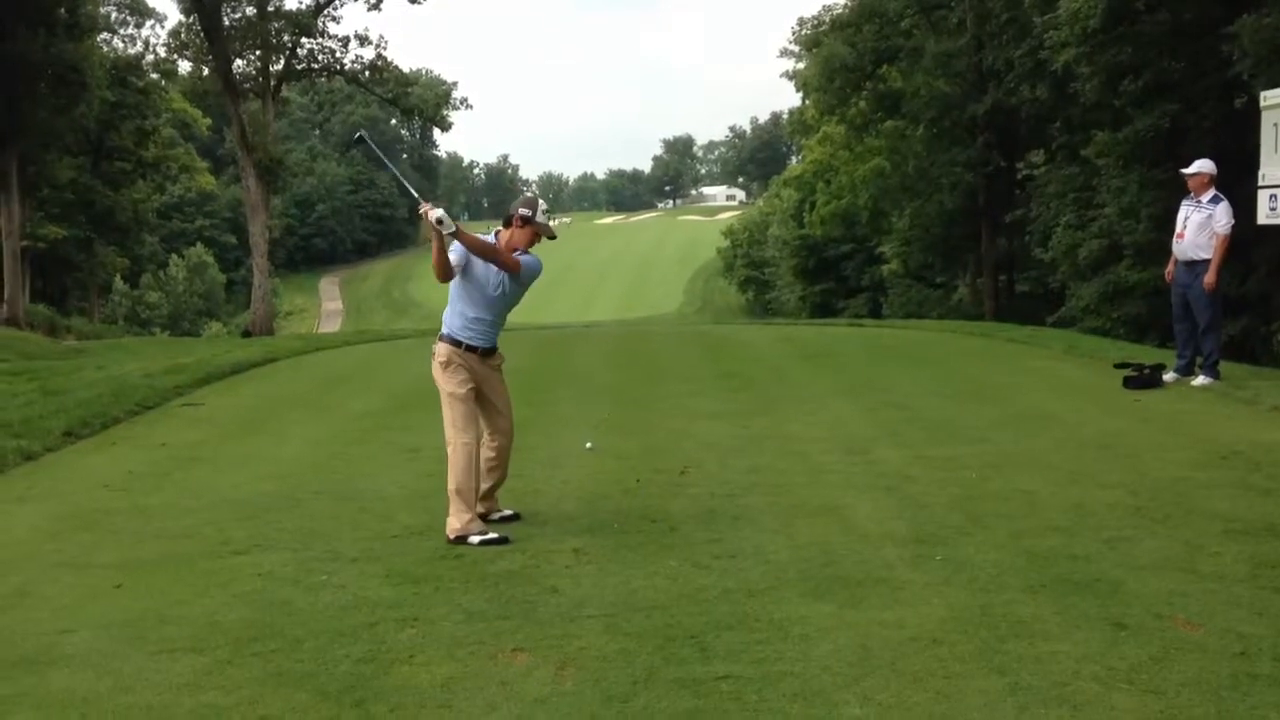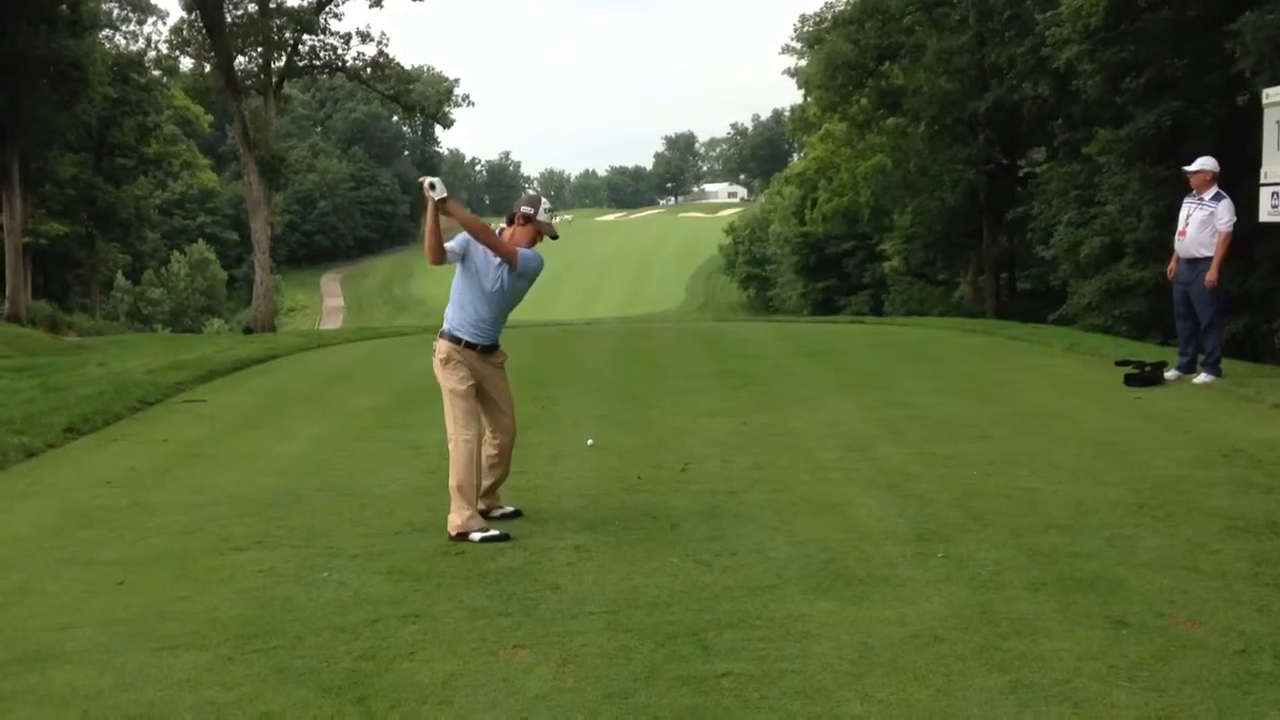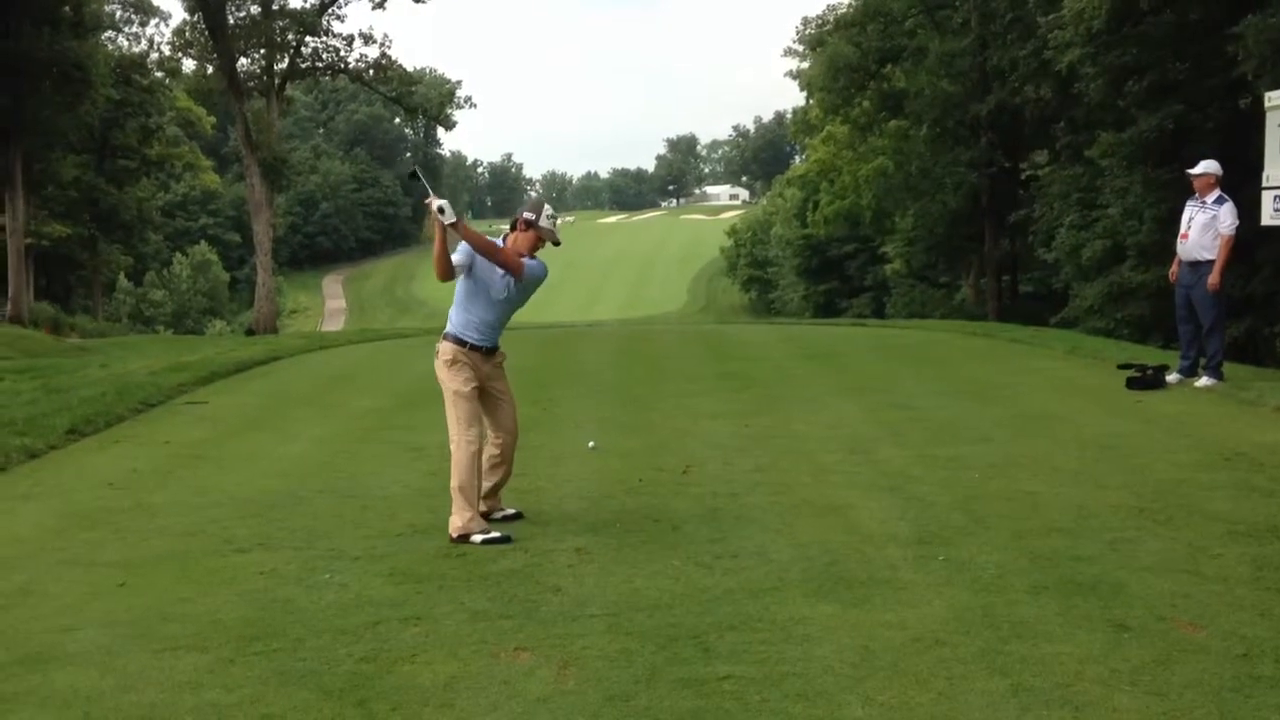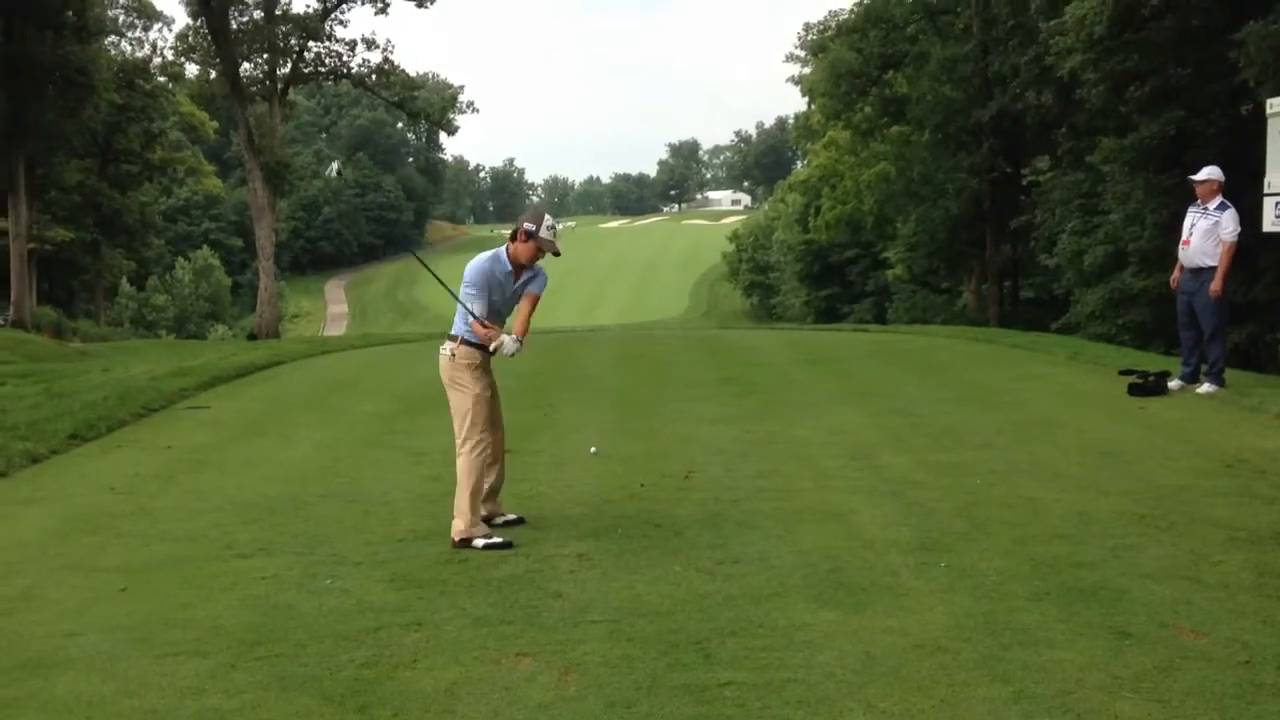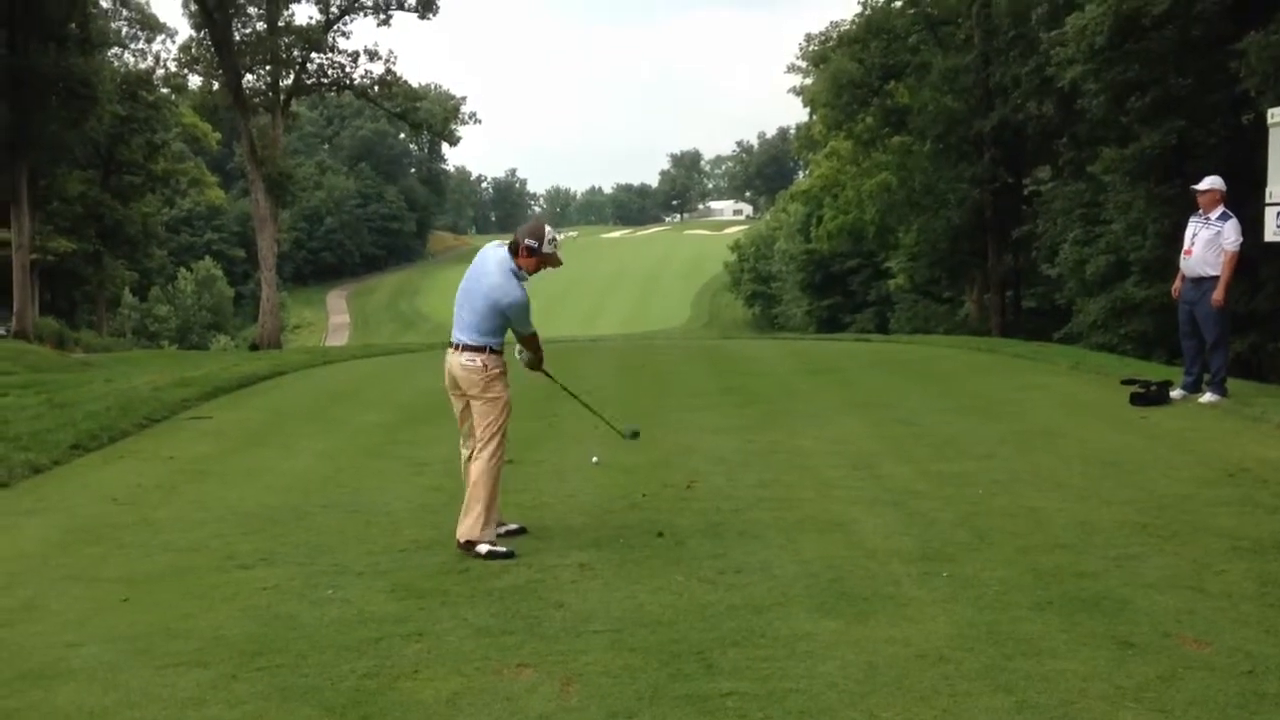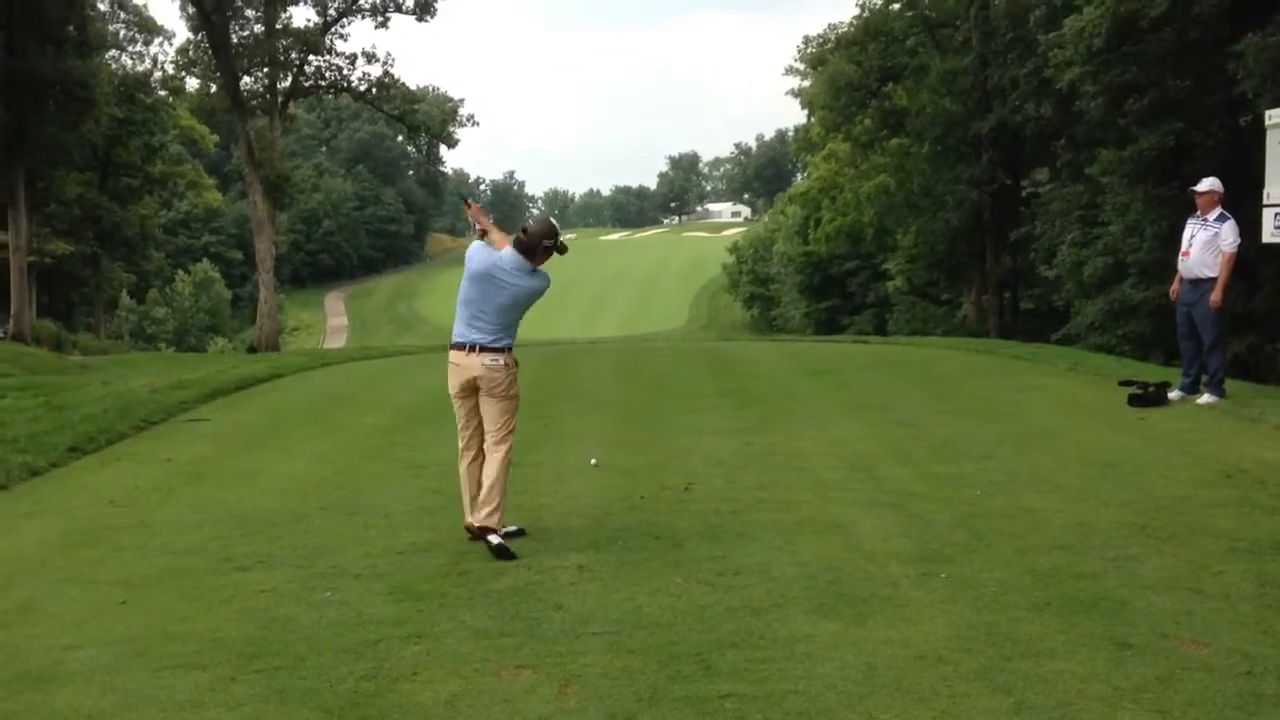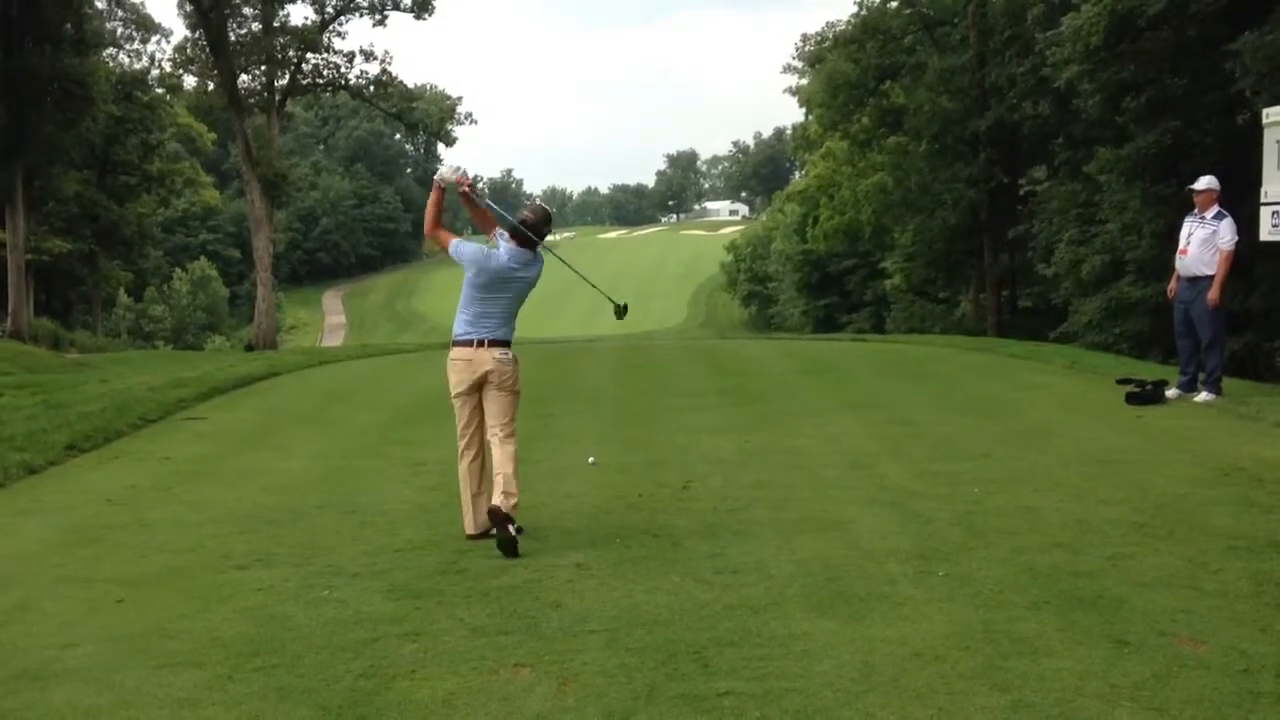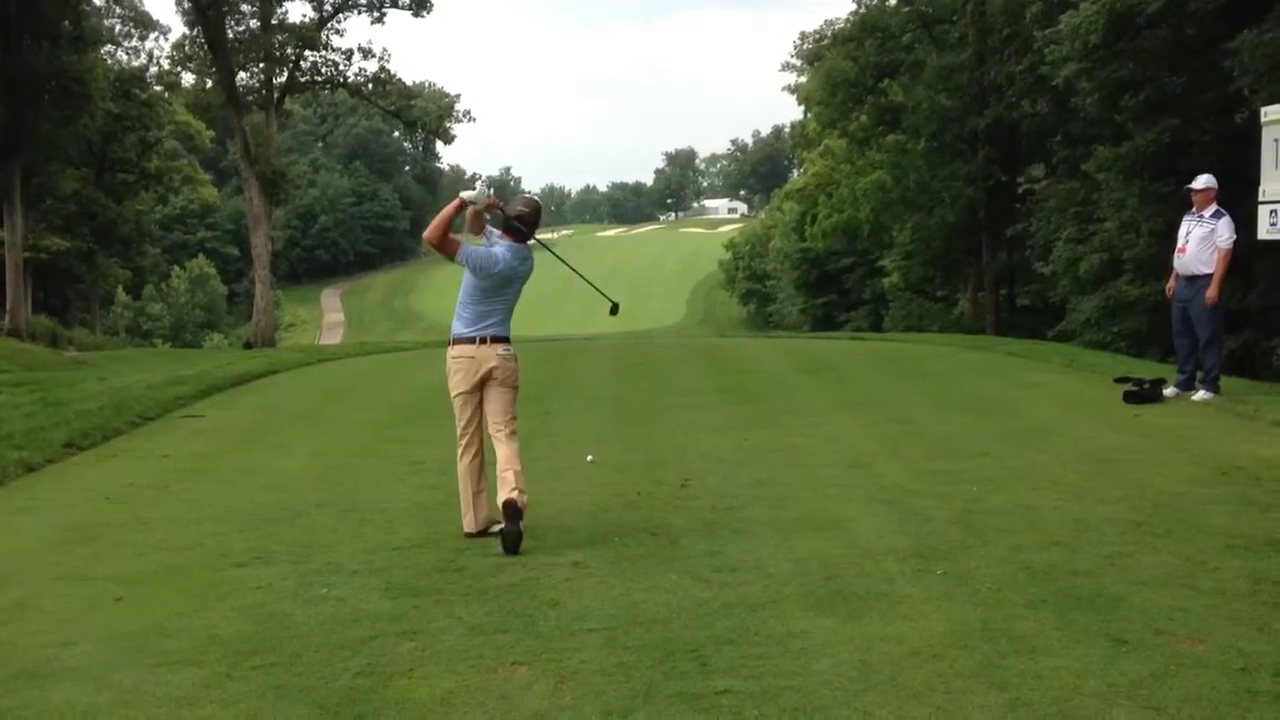
dt=0.2s
person 1, frame 1
left shoulder: (530, 265)
right shoulder: (465, 246)
left elbow: (493, 256)
right elbow: (443, 274)
left wrist: (453, 230)
right wrist: (437, 233)
left hip: (488, 358)
right hip: (453, 355)
left knee: (501, 433)
right knee: (464, 439)
left ankle: (484, 504)
right ankle: (462, 524)
person 1, frame 2
left shoulder: (532, 262)
right shoulder: (470, 242)
left elbow: (488, 239)
right elbow: (435, 256)
left wrist: (449, 204)
right wrist: (433, 207)
left hip: (490, 355)
right hip: (454, 352)
left knee: (503, 431)
right knee: (465, 435)
left ankle: (486, 501)
right ankle: (463, 521)
person 1, frame 3
left shoulder: (536, 271)
right shoulder: (471, 248)
left elbow: (494, 255)
right elbow: (443, 274)
left wrist: (455, 223)
right wrist: (440, 227)
left hip: (490, 357)
right hip: (456, 353)
left knee: (505, 433)
right knee: (467, 436)
left ankle: (487, 504)
right ankle: (464, 523)
person 1, frame 4
left shoulder: (536, 276)
right shoulder: (482, 267)
left elbow: (523, 314)
right elbow: (477, 324)
left wrist: (511, 338)
right wrist: (495, 337)
left hip: (477, 356)
right hip: (463, 357)
left knee: (492, 438)
right knee: (473, 441)
left ankle: (487, 509)
right ankle: (467, 528)
person 1, frame 5
left shoulder: (491, 250)
right shoulder: (515, 295)
right elbow: (526, 336)
right wrist: (536, 358)
left hip: (454, 358)
right hip: (483, 365)
left knee: (473, 445)
right knee: (489, 449)
left ankle: (486, 521)
right ankle: (473, 534)
person 1, frame 6
left shoulder: (479, 257)
right shoulder: (540, 282)
right elbow: (505, 244)
left wrist: (477, 214)
right wrist: (484, 218)
left hip: (458, 360)
right hip: (498, 365)
left knee: (470, 446)
right knee: (498, 445)
left ankle: (481, 518)
right ankle: (486, 521)
person 1, frame 7
left shoulder: (484, 260)
right shoulder: (535, 265)
left elbow: (431, 230)
right elbow: (493, 227)
left wrist: (441, 185)
right wrist: (469, 194)
left hip: (462, 356)
right hip: (500, 357)
left knee: (469, 443)
right knee: (502, 436)
left ankle: (477, 520)
right ankle: (501, 507)
person 1, frame 8
left shoulder: (488, 260)
right shoulder: (525, 257)
left elbow: (432, 237)
right elbow: (481, 227)
left wrist: (465, 199)
right wrist: (478, 205)
left hip: (463, 354)
right hip: (501, 354)
left knee: (469, 441)
right knee: (504, 433)
left ankle: (477, 520)
right ankle: (512, 499)
person 2, frame 1
left shoulder: (1219, 204)
right shoulder: (1186, 201)
left elbow: (1222, 240)
left wrist: (1212, 272)
right wrist: (1172, 263)
left hip: (1202, 268)
right hip: (1182, 268)
left knee: (1207, 321)
right knee: (1181, 319)
left ankle: (1210, 370)
right ankle: (1184, 366)
person 2, frame 2
left shoulder: (1221, 202)
right shoulder: (1188, 199)
left elbow: (1224, 237)
left wrist: (1214, 269)
right wrist: (1174, 261)
left hip: (1203, 266)
right hip: (1184, 265)
left knee: (1208, 319)
right knee: (1183, 317)
left ankle: (1211, 368)
right ankle: (1185, 364)
person 2, frame 3
left shoulder: (1224, 205)
right shoulder: (1191, 202)
left elbow: (1227, 240)
left wrist: (1216, 272)
right wrist: (1176, 263)
left hip: (1205, 269)
right hip: (1186, 268)
left knee: (1210, 322)
right knee: (1185, 320)
left ankle: (1213, 371)
right ankle: (1187, 367)
person 2, frame 4
left shoulder: (1226, 212)
right shoulder: (1193, 208)
left elbow: (1228, 247)
left wrist: (1218, 279)
right wrist: (1177, 269)
left hip: (1207, 276)
right hip: (1187, 275)
left knee: (1212, 329)
right knee: (1187, 327)
left ankle: (1214, 378)
right ankle: (1188, 373)
person 2, frame 5
left shoulder: (1227, 222)
right shoulder: (1194, 218)
left elbow: (1230, 257)
left wrist: (1220, 289)
right wrist: (1179, 280)
left hip: (1209, 286)
right hip: (1189, 284)
left knee: (1214, 339)
right knee: (1188, 336)
left ankle: (1216, 388)
right ankle: (1190, 383)
person 2, frame 6
left shoulder: (1225, 223)
right shoulder: (1192, 220)
left elbow: (1228, 258)
left wrist: (1218, 290)
right wrist: (1177, 281)
left hip: (1207, 287)
right hip: (1187, 286)
left knee: (1212, 340)
right knee: (1186, 338)
left ankle: (1215, 389)
right ankle: (1188, 384)
person 2, frame 7
left shoulder: (1223, 221)
right shoulder: (1189, 218)
left elbow: (1226, 256)
left wrist: (1216, 288)
right wrist: (1174, 280)
left hip: (1205, 285)
right hip: (1185, 284)
left knee: (1210, 338)
right knee: (1184, 336)
left ankle: (1212, 387)
right ankle: (1186, 382)
person 2, frame 8
left shoulder: (1221, 220)
right shoulder: (1188, 217)
left elbow: (1224, 254)
left wrist: (1214, 286)
right wrist: (1173, 278)
left hip: (1203, 283)
right hip: (1183, 282)
left knee: (1208, 336)
right knee: (1182, 335)
left ankle: (1209, 385)
right ankle: (1184, 381)
